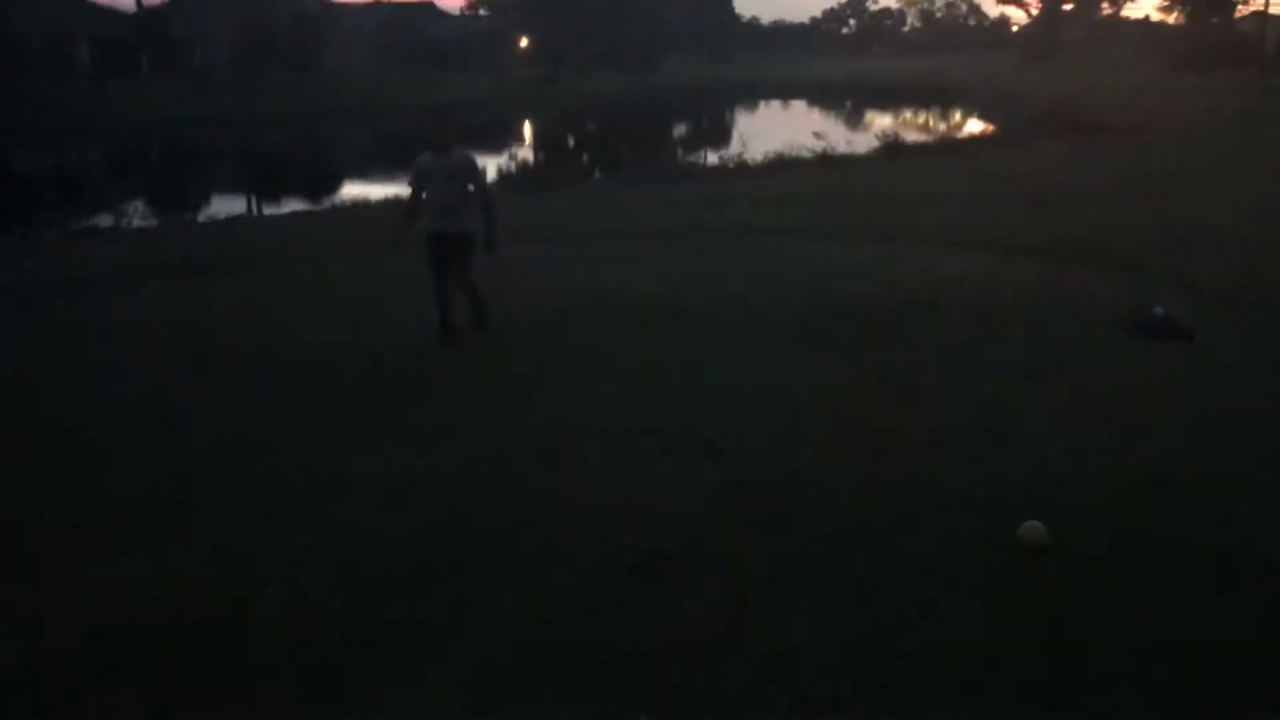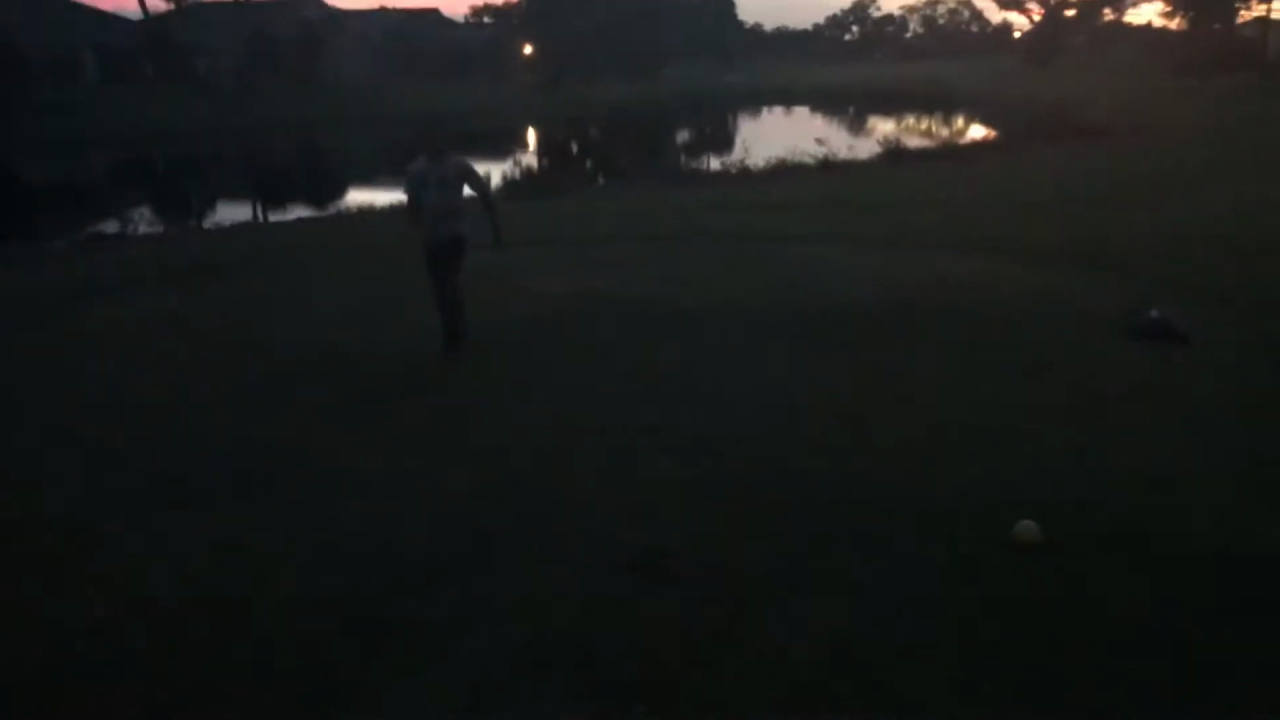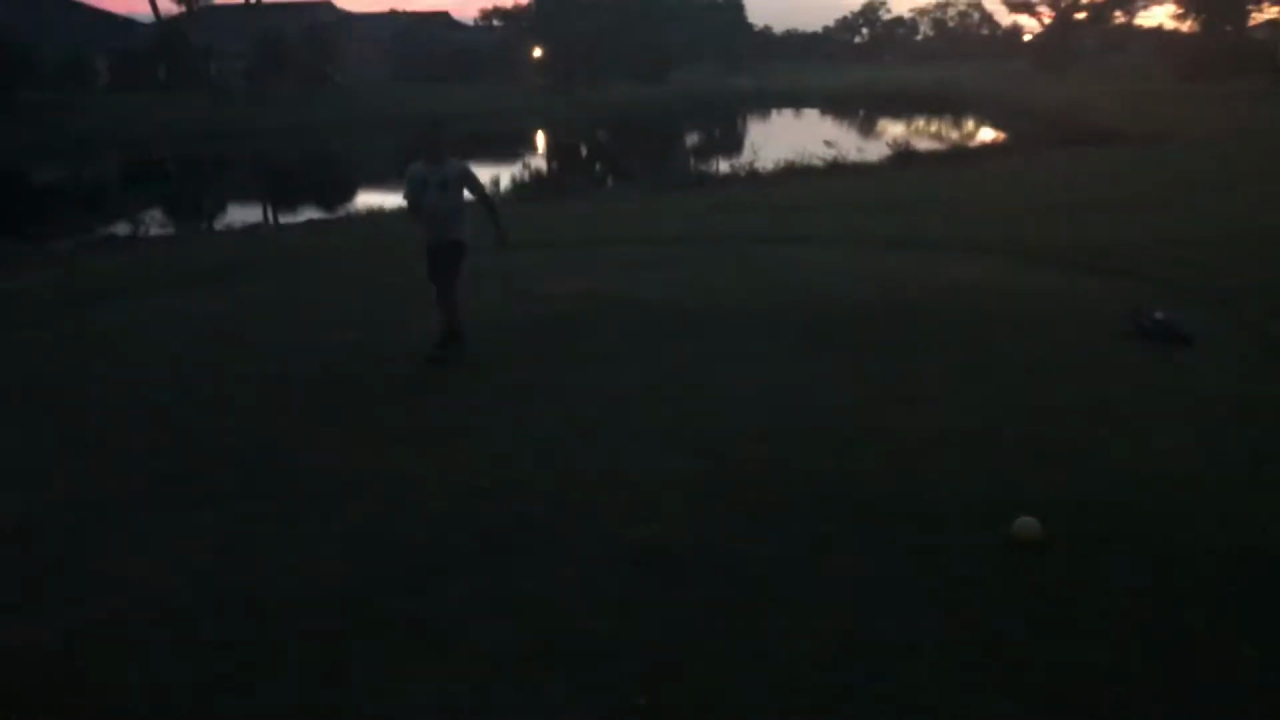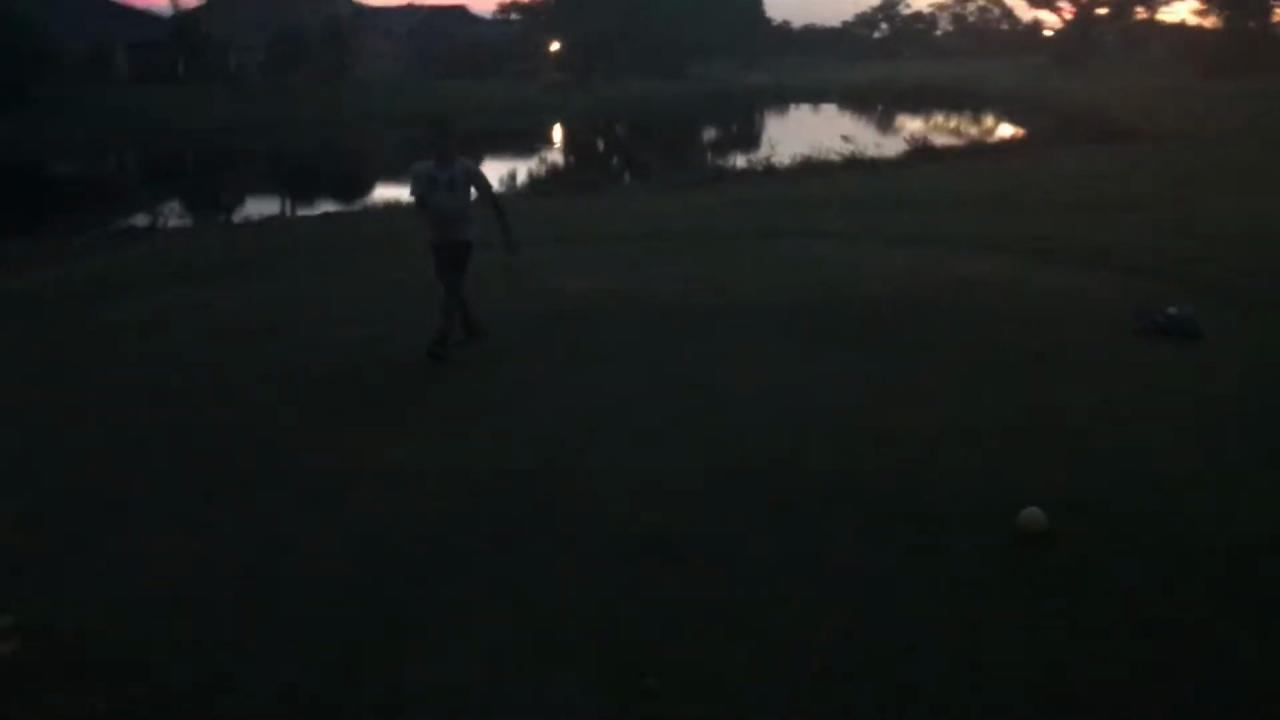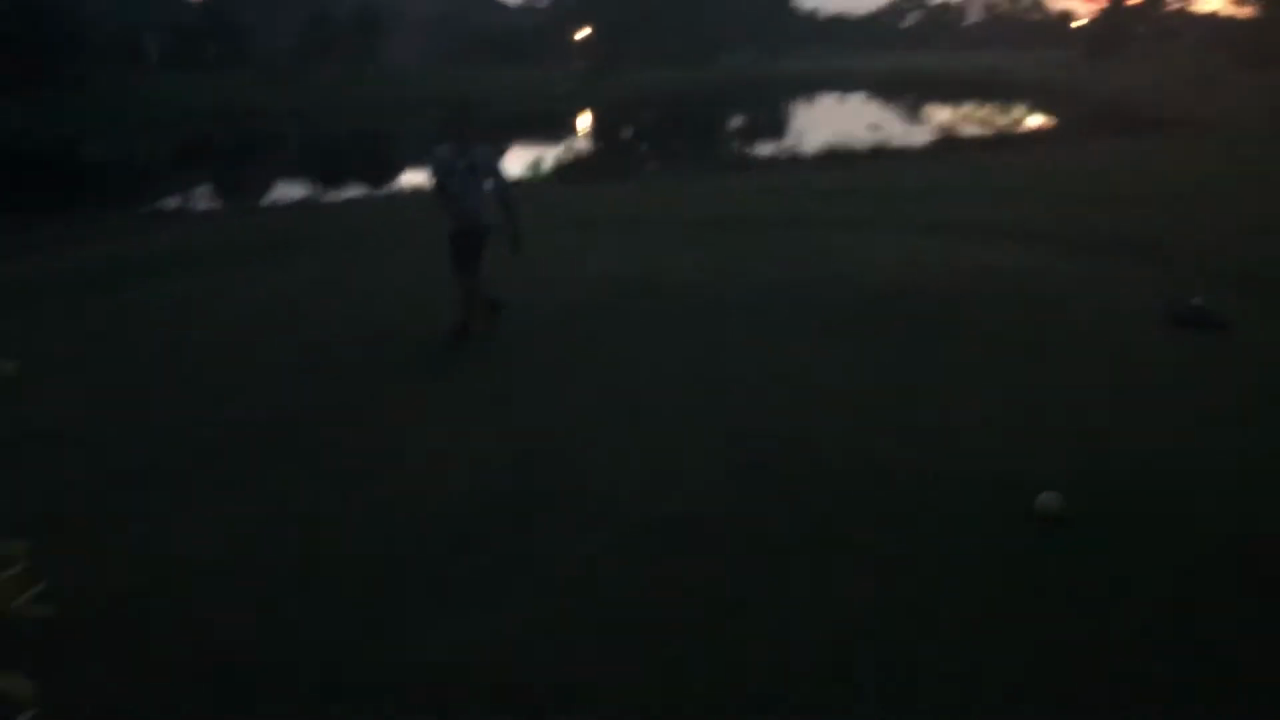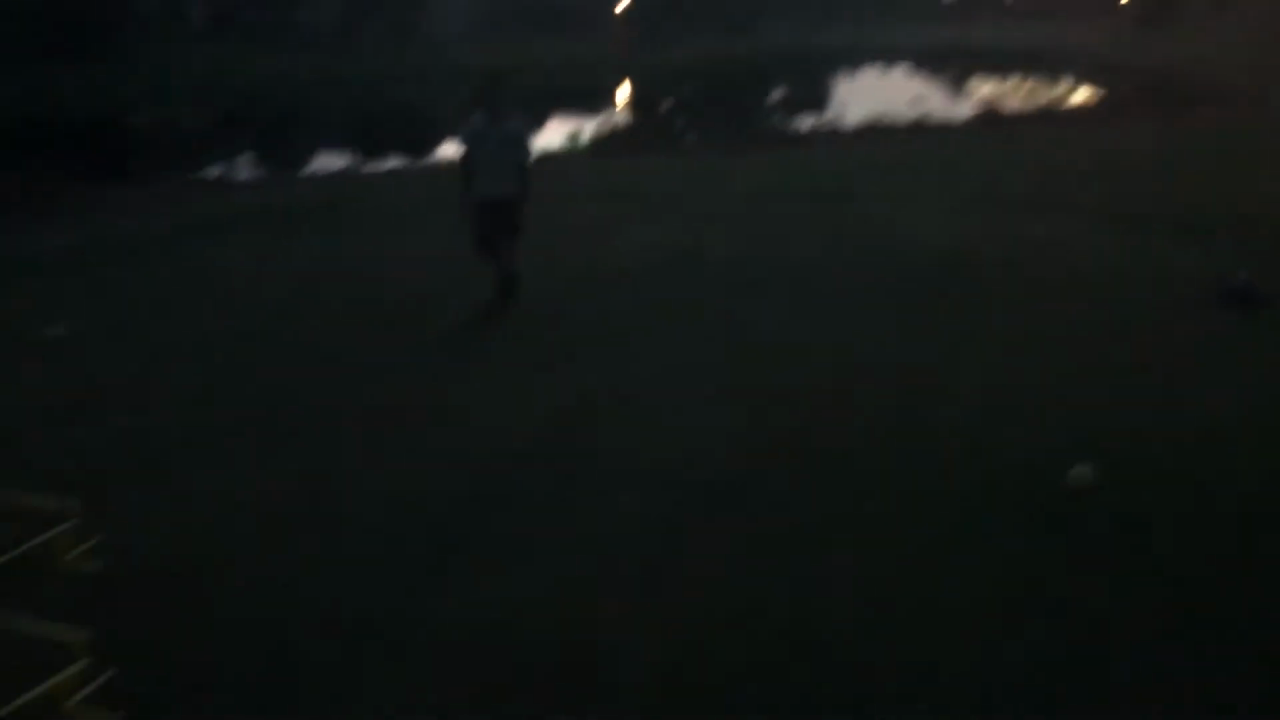
dt=0.1s
person 1, frame 1
left shoulder: (463, 161)
right shoulder: (423, 163)
left elbow: (482, 195)
right elbow: (415, 198)
left wrist: (489, 232)
right wrist: (406, 229)
left hip: (461, 228)
right hip: (435, 229)
left knee: (461, 277)
right knee: (439, 280)
left ankle: (478, 305)
right ankle: (447, 327)
person 1, frame 2
left shoulder: (458, 165)
right shoulder: (416, 168)
left elbow: (483, 193)
right elbow: (413, 203)
left wrist: (496, 228)
right wrist: (420, 230)
left hip: (455, 233)
right hip: (431, 235)
left knee: (449, 282)
right knee: (438, 285)
left ankle: (457, 329)
right ankle: (451, 331)
person 1, frame 3
left shoulder: (459, 169)
right shoulder: (414, 172)
left elbow: (484, 197)
right elbow: (412, 205)
left wrist: (499, 227)
right wrist: (427, 223)
left hip: (454, 237)
right hip: (432, 239)
left knee: (446, 287)
right knee: (444, 287)
left ankle: (445, 342)
right ankle: (455, 334)
person 1, frame 4
left shoulder: (466, 169)
right shoulder: (421, 170)
left elbow: (490, 198)
right elbow: (420, 202)
left wrist: (506, 231)
right wrist: (438, 221)
left hip: (461, 237)
right hip: (439, 238)
left knee: (452, 287)
right knee: (453, 287)
left ankle: (442, 340)
right ankle: (470, 326)
person 1, frame 5
left shoulder: (484, 155)
right shoulder: (441, 154)
left elbow: (502, 192)
right elbow: (440, 189)
left wrist: (515, 229)
right wrist: (455, 212)
left hip: (477, 224)
right hip: (456, 224)
left knee: (469, 273)
right knee: (463, 273)
left ankle: (464, 325)
right ankle: (490, 305)
person 1, frame 6
left shoulder: (516, 128)
right shoulder: (476, 124)
left elbow: (522, 168)
right elbow: (468, 161)
left wrist: (521, 204)
right wrist: (466, 194)
left hip: (509, 196)
right hip: (482, 196)
left knee: (506, 244)
right knee: (483, 246)
left ankle: (506, 291)
right ankle: (507, 277)
